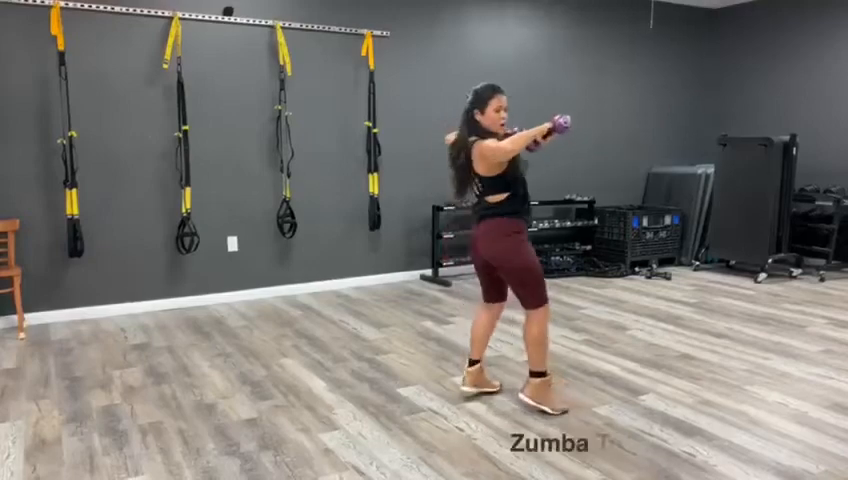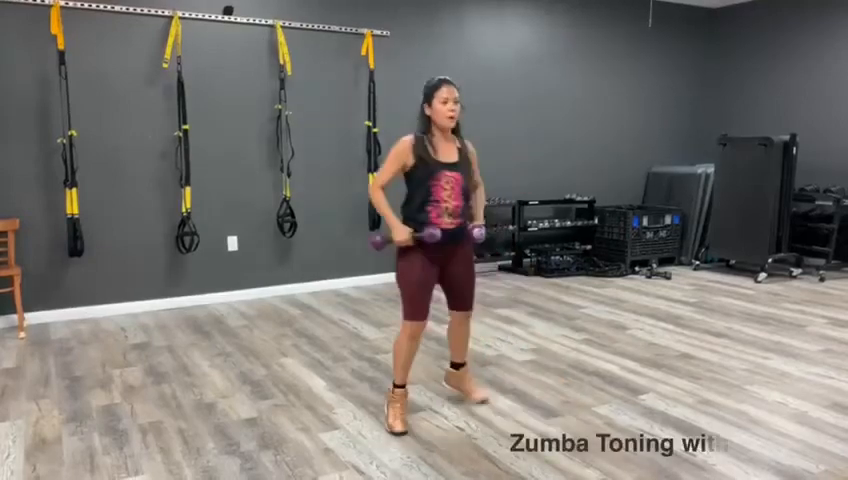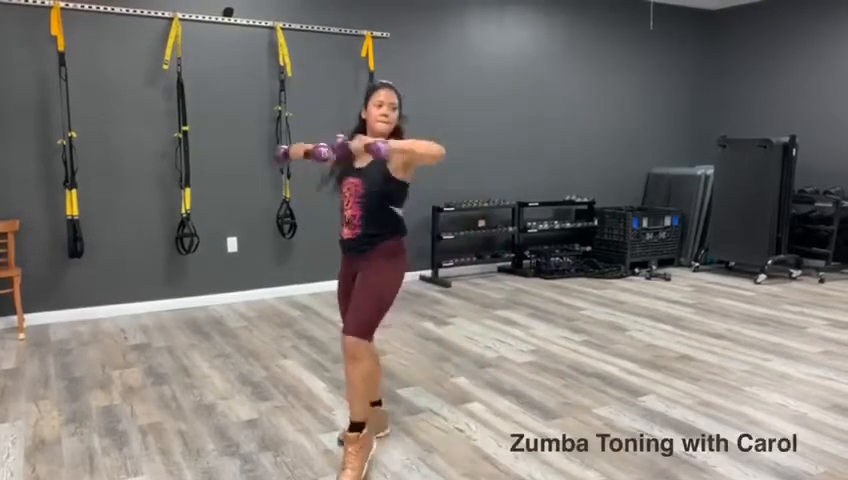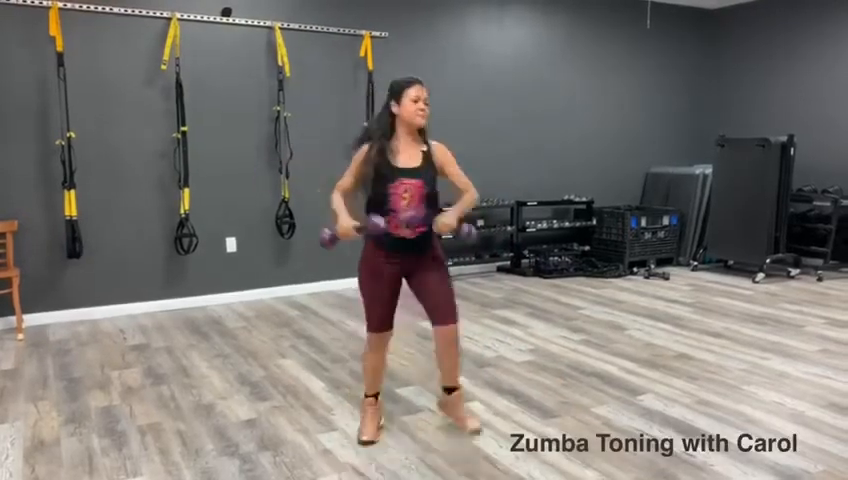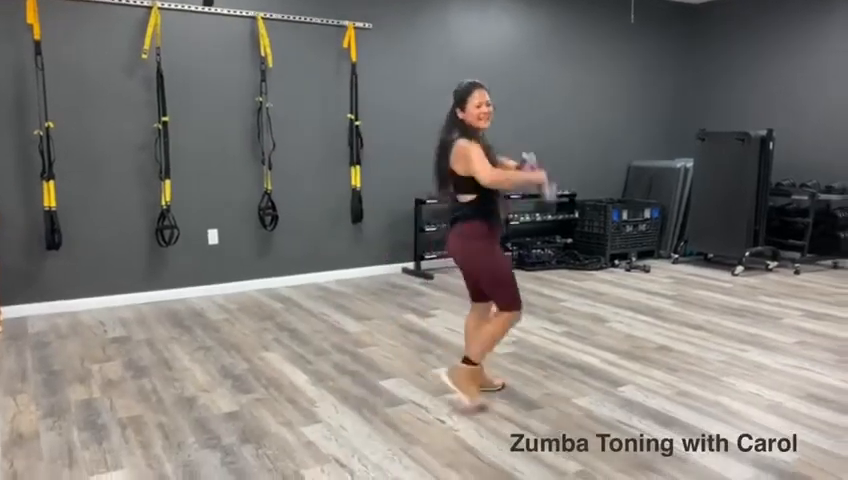
dt=0.7s
person 1, frame 1
left shoulder: (470, 143)
right shoulder: (487, 148)
right elbow: (508, 148)
right wrist: (541, 129)
left hip: (484, 235)
right hip: (506, 235)
left knee: (492, 302)
right knee: (538, 308)
left ankle: (474, 372)
right ankle: (538, 386)
person 1, frame 2
left shoulder: (465, 148)
right shoulder: (410, 145)
left elbow: (476, 186)
right elbow: (376, 187)
left wrist: (478, 219)
right wrist: (396, 226)
left hip: (457, 244)
right hip: (418, 248)
left knee: (462, 312)
right knee: (414, 324)
left ankle: (458, 374)
right ankle: (397, 397)
person 1, frame 3
left shoulder: (400, 154)
right shoulder: (351, 154)
left elbow: (437, 152)
right elbow: (331, 160)
left wrist: (380, 142)
right wrist: (307, 151)
left hip: (384, 258)
right hip: (352, 257)
left knee: (357, 343)
right knee: (358, 343)
left ankle: (360, 441)
right ankle: (376, 416)
person 1, frame 4
left shoulder: (435, 151)
right shoulder: (371, 151)
left elbow: (469, 190)
right elbow: (340, 192)
left wrist: (454, 213)
right wrist: (343, 217)
left hip: (425, 255)
right hip: (380, 256)
left knee: (447, 328)
right knee: (378, 335)
left ankle: (451, 400)
right ankle: (371, 405)
person 1, frame 5
left shoulder: (462, 143)
right shoulder: (466, 146)
left elbow: (495, 164)
right elbow: (492, 178)
left wrist: (515, 166)
right wrist: (532, 176)
left hip: (465, 236)
right hip: (475, 238)
left knee: (483, 304)
right knee: (510, 309)
left ankle: (473, 373)
right ankle: (461, 369)
